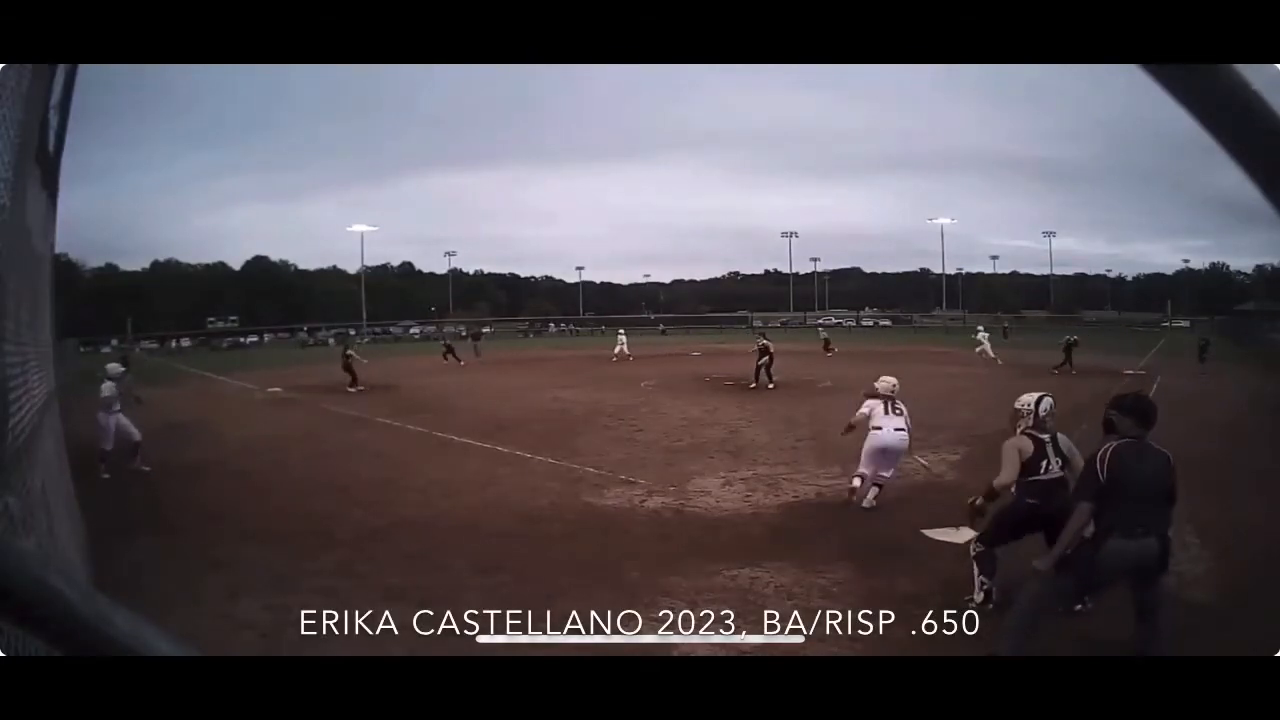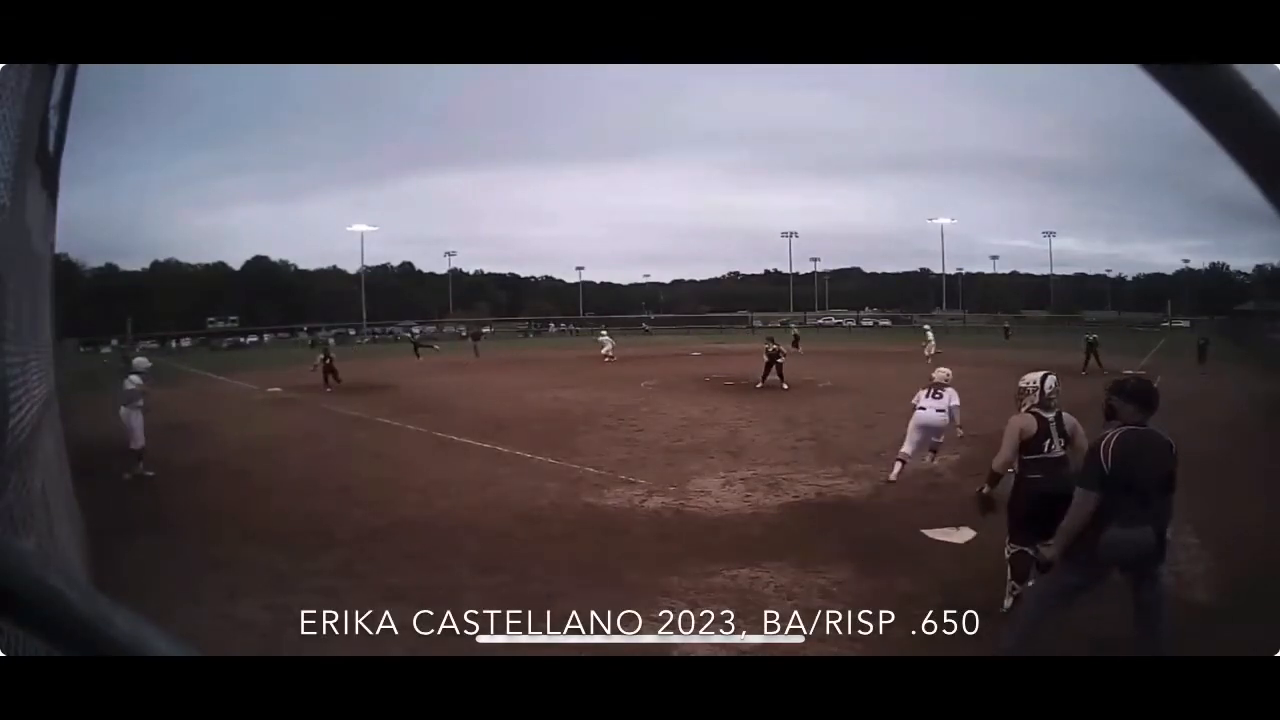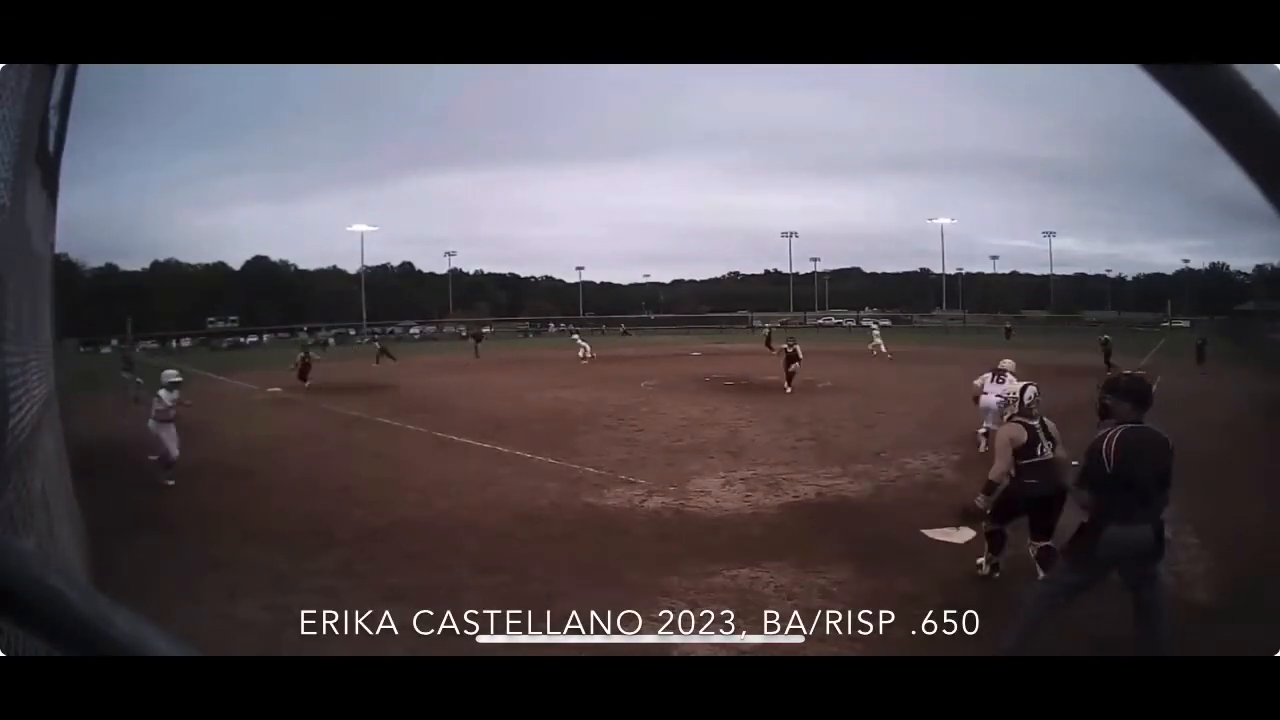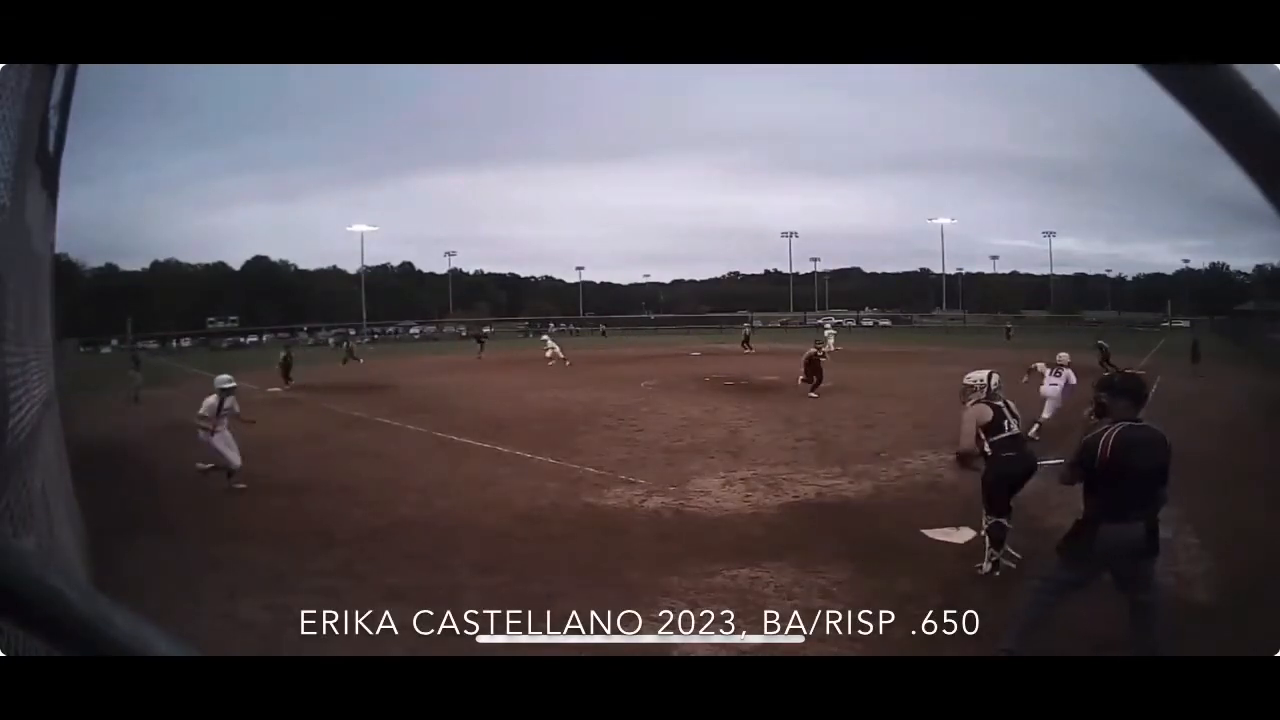
dt=0.4s
person 1, frame 1
left shoulder: (1106, 456)
right shoulder: (1165, 460)
left elbow: (1082, 514)
right elbow: (1168, 513)
left wrist: (1051, 558)
left hip: (1110, 549)
right hip: (1152, 550)
left knee: (1040, 591)
right knee: (1149, 603)
left ankle: (1008, 650)
person 1, frame 2
left shoulder: (1107, 444)
right shoulder: (1166, 447)
left elbow: (1086, 504)
right elbow: (1168, 501)
left wrist: (1058, 546)
left hip: (1106, 537)
right hip: (1148, 539)
left knee: (1047, 593)
right knee: (1149, 599)
left ankle: (1010, 649)
person 1, frame 3
left shoulder: (1106, 443)
right shoulder: (1162, 443)
left elbow: (1087, 501)
right elbow: (1163, 495)
left wrist: (1071, 487)
left hip: (1106, 536)
right hip: (1147, 536)
left knee: (1050, 592)
right knee: (1148, 598)
left ankle: (1011, 649)
person 1, frame 4
left shoulder: (1100, 439)
right shoulder: (1160, 441)
left elbow: (1068, 478)
right elbow: (1161, 494)
left hip: (1099, 533)
right hip: (1141, 533)
left knee: (1048, 589)
right knee: (1142, 598)
left ankle: (1010, 648)
person 2, frame 1
left shoulder: (1015, 444)
right shoulder: (1062, 441)
left elbow: (1007, 479)
left wrist: (982, 500)
left hip: (1028, 507)
right hip: (1061, 507)
left knee: (982, 544)
left ankle: (983, 596)
right ankle: (1077, 597)
person 2, frame 2
left shoulder: (1019, 422)
right shoulder: (1068, 421)
left elbow: (1004, 460)
right elbow: (1084, 455)
left wrist: (987, 488)
left hip: (1031, 488)
right hip: (1062, 488)
left knee: (1020, 545)
right knee: (1045, 542)
left ankle: (1014, 599)
person 2, frame 3
left shoulder: (1008, 431)
right shoulder: (1048, 425)
left elbow: (1000, 470)
right elbow: (1062, 458)
left wrist: (983, 497)
left hip: (1025, 490)
right hip: (1054, 489)
left knee: (994, 522)
right knee: (1042, 539)
left ankle: (990, 567)
person 2, frame 4
left shoulder: (973, 411)
right shoulder: (1009, 405)
left elbow: (966, 447)
left wrist: (962, 458)
left hip: (1002, 465)
right hip: (1026, 460)
left knee: (994, 514)
right knee: (1001, 503)
left ankle: (991, 564)
right ankle: (999, 548)
